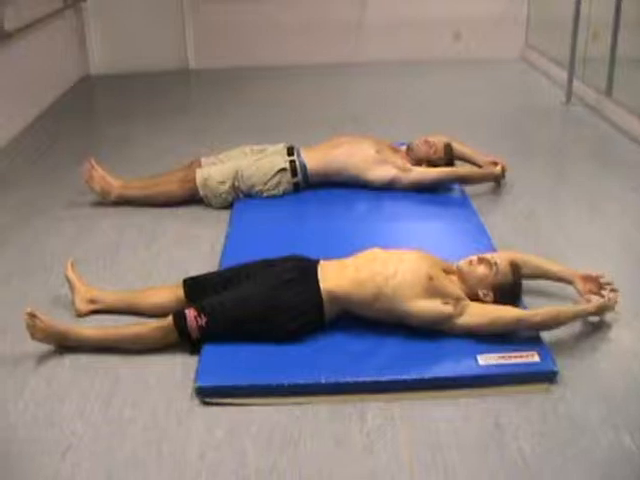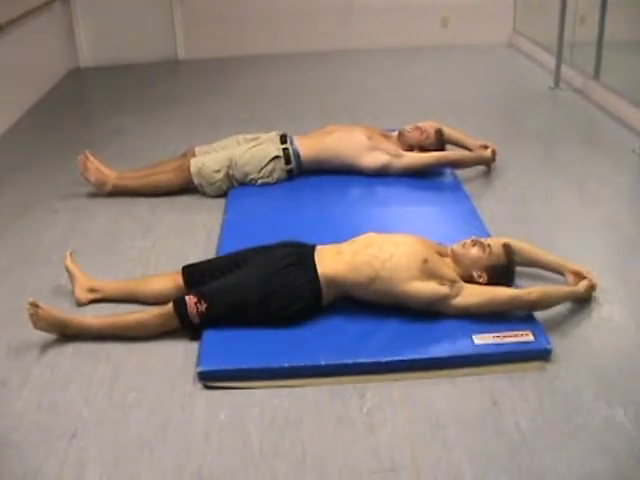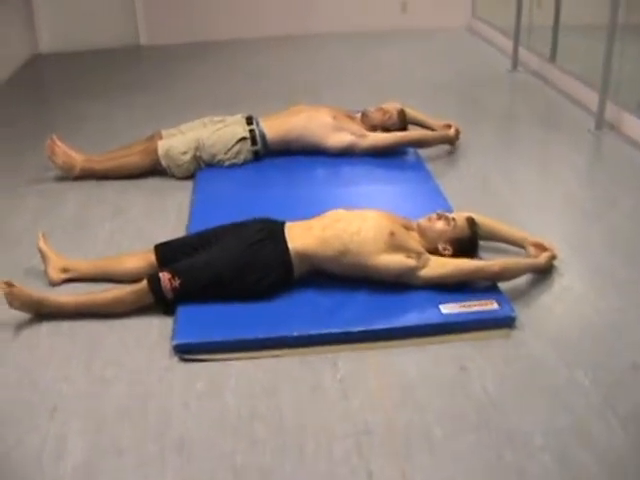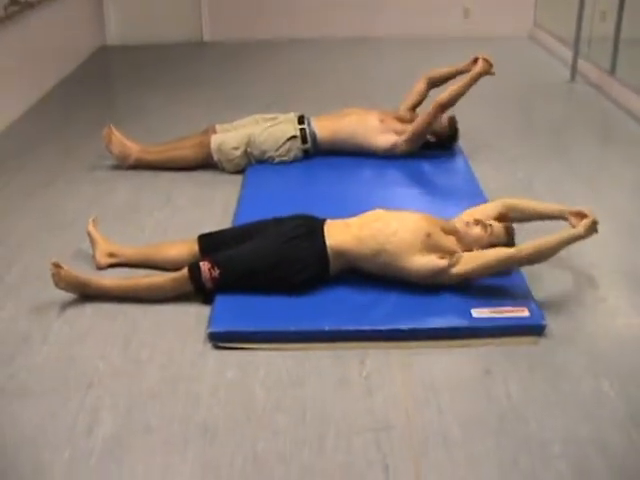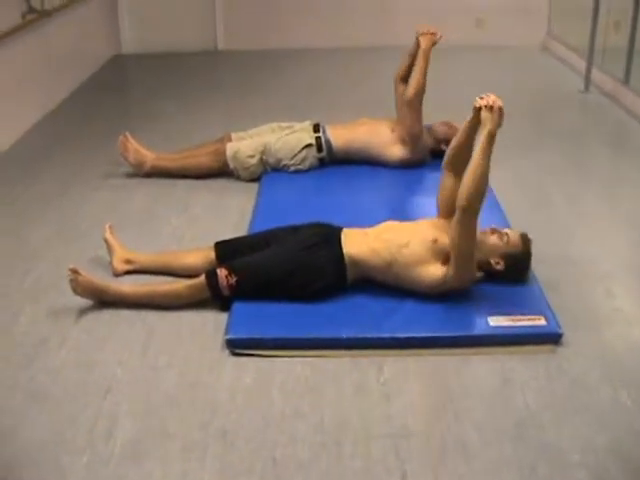
dt=1s
person 1, frame 1
left shoulder: (456, 309)
right shoulder: (447, 268)
left elbow: (526, 317)
right elbow: (516, 255)
left wrist: (588, 308)
right wrist: (575, 276)
left hip: (302, 305)
right hip: (306, 269)
left knee: (177, 325)
right knee: (185, 293)
left ankle: (73, 335)
right ankle: (95, 297)
person 1, frame 2
left shoulder: (451, 291)
right shoulder: (441, 251)
left elbow: (521, 297)
right elbow: (509, 240)
left wrist: (574, 290)
right wrist: (567, 267)
left hip: (302, 289)
right hip: (303, 254)
left knee: (181, 310)
right knee: (184, 279)
left ankle: (75, 324)
right ankle: (95, 287)
person 1, frame 3
left shoulder: (417, 264)
right shoulder: (407, 226)
left elbow: (484, 269)
right elbow: (475, 215)
left wrist: (534, 263)
right wrist: (528, 241)
left hip: (273, 264)
right hip: (273, 229)
left knee: (155, 288)
right knee: (157, 257)
left ankle: (51, 304)
right ankle: (68, 267)
person 1, frame 4
left shoulder: (449, 264)
right shoulder: (447, 227)
left elbow: (515, 255)
right elbow: (507, 203)
left wrist: (572, 234)
right wrist: (567, 212)
left hip: (311, 260)
right hip: (314, 227)
left knee: (195, 277)
right knee: (199, 247)
left ankle: (94, 285)
right ankle: (115, 253)
person 1, frame 5
left shoulder: (456, 274)
right shoulder: (446, 231)
left elbow: (469, 205)
right elbow: (453, 170)
left wrist: (488, 134)
right wrist: (475, 122)
left hip: (325, 269)
right hip: (328, 235)
left knee: (212, 282)
right knee: (215, 255)
left ankle: (111, 292)
right ankle: (131, 258)
person 2, frame 1
left shoulder: (401, 173)
right shoulder: (395, 149)
left elbow: (446, 173)
right elbow: (445, 138)
left wrist: (490, 174)
right wrist: (485, 160)
left hip: (288, 173)
right hip: (285, 152)
left knee: (195, 183)
right knee: (198, 166)
left ankle: (117, 192)
right ankle: (120, 185)
person 2, frame 2
left shoulder: (393, 158)
right shoulder: (388, 135)
left elbow: (439, 159)
right elbow: (437, 124)
left wrist: (480, 158)
right wrist: (476, 144)
left hip: (281, 161)
right hip: (279, 140)
left knee: (191, 173)
right knee: (192, 156)
left ankle: (113, 183)
right ankle: (117, 175)
person 2, frame 3
left shoulder: (358, 139)
right shoulder: (352, 117)
left elbow: (402, 138)
right elbow: (402, 107)
left wrist: (443, 137)
right wrist: (438, 124)
left hip: (248, 142)
right hip: (245, 122)
left knee: (159, 155)
right knee: (159, 138)
left ankle: (82, 167)
right ankle: (85, 159)
person 2, frame 4
left shoulder: (403, 142)
right shoulder: (401, 118)
left elbow: (440, 103)
right elbow: (427, 80)
left wrist: (474, 75)
right wrist: (466, 68)
left hip: (297, 141)
right hip: (297, 121)
left knee: (212, 149)
right knee: (213, 132)
left ankle: (136, 156)
right ankle: (138, 149)
person 2, frame 5
left shoulder: (415, 149)
right shoulder: (409, 132)
left elbow: (412, 97)
right elbow: (401, 82)
left wrist: (426, 51)
right wrist: (417, 48)
left hip: (313, 148)
right hip: (312, 130)
left knee: (228, 157)
right knee: (229, 141)
left ankle: (152, 164)
right ankle: (155, 158)
